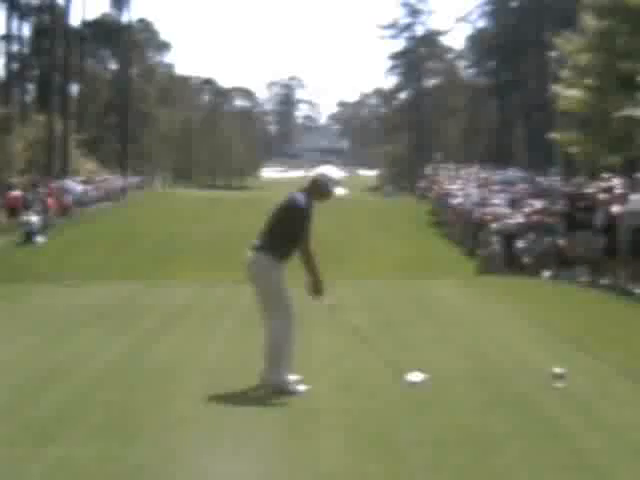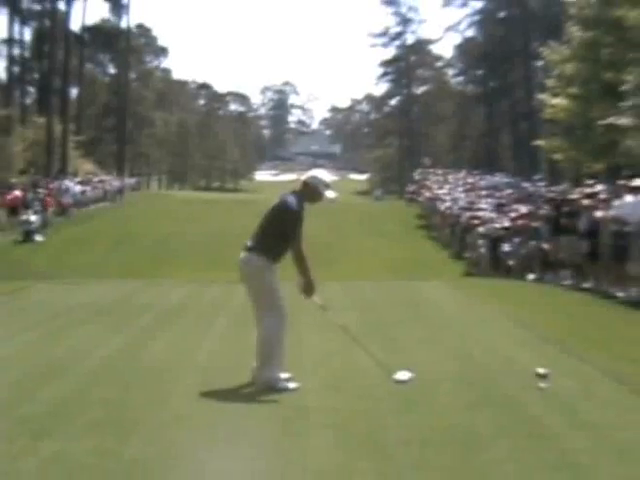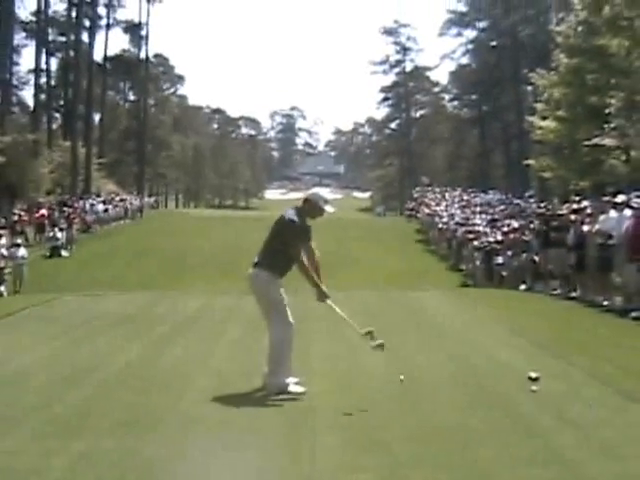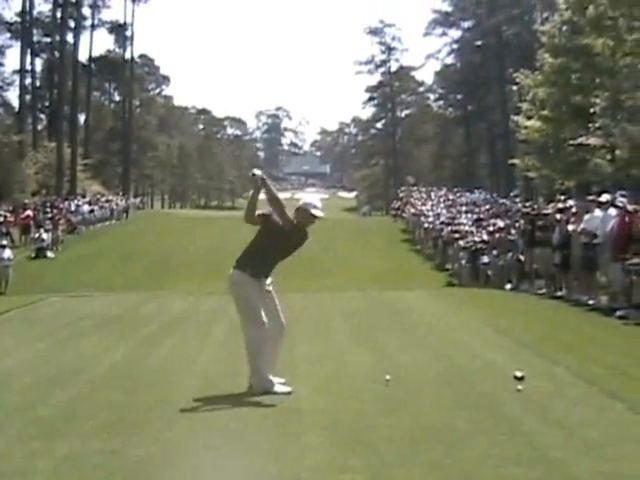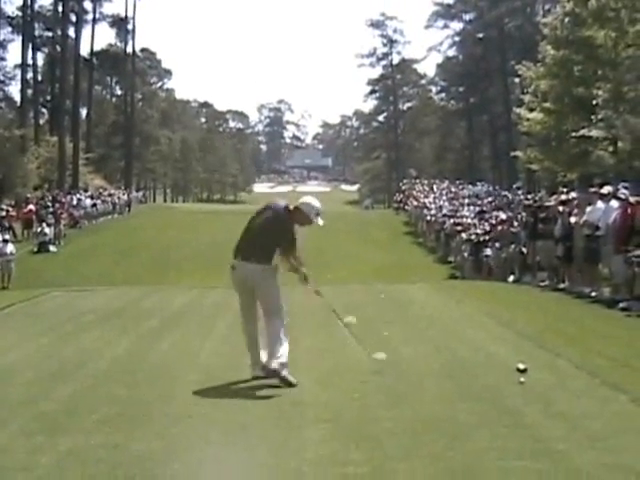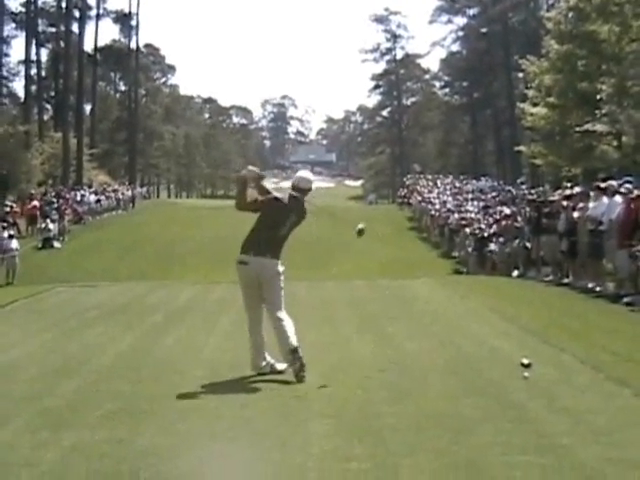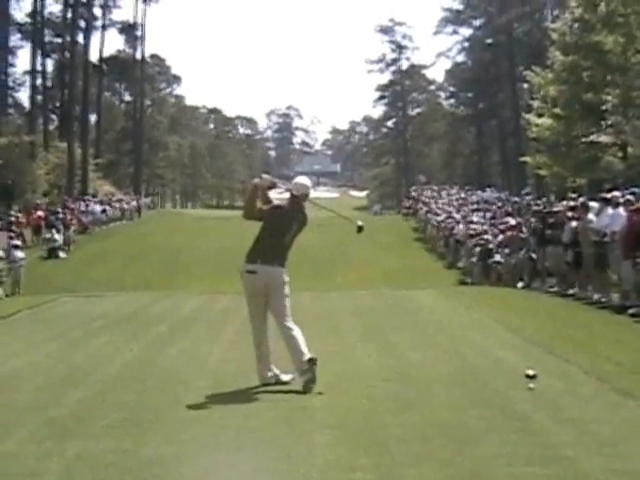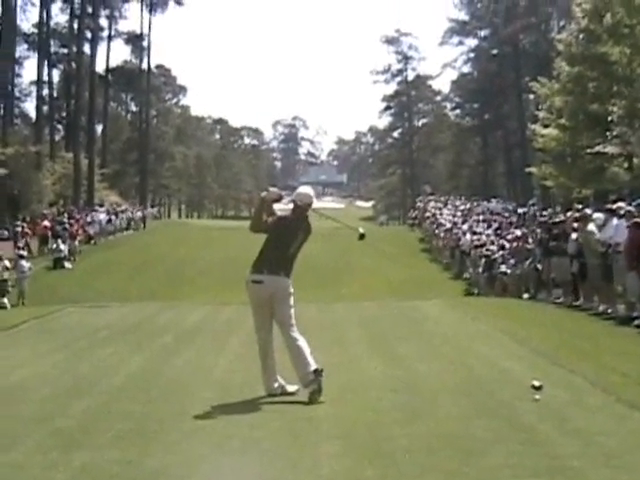
dt=0.4s
person 1, frame 1
left shoulder: (300, 201)
right shoulder: (301, 206)
left elbow: (303, 246)
right elbow: (304, 248)
left wrist: (313, 278)
right wrist: (316, 279)
left hip: (265, 261)
right hip: (266, 262)
left knee: (277, 317)
right knee: (282, 317)
left ankle: (273, 373)
right ankle: (277, 379)
person 1, frame 2
left shoulder: (291, 203)
right shoulder: (292, 208)
left elbow: (295, 247)
right elbow: (296, 249)
left wrist: (305, 278)
right wrist: (308, 280)
left hip: (257, 261)
right hip: (258, 263)
left knee: (268, 316)
right knee: (274, 316)
left ankle: (264, 370)
right ankle: (268, 376)
person 1, frame 3
left shoulder: (304, 226)
right shoulder: (290, 220)
left elbow: (312, 255)
right elbow: (299, 259)
left wrist: (320, 283)
right wrist: (318, 286)
left hip: (272, 277)
right hip: (264, 276)
left knee: (282, 325)
right knee: (283, 325)
left ankle: (275, 375)
right ankle: (277, 382)
person 1, frame 4
left shoulder: (301, 234)
right shoulder: (272, 217)
left elbow: (284, 219)
right elbow: (249, 218)
left wrist: (266, 186)
right wrist: (256, 190)
left hip: (261, 281)
right hip: (242, 278)
left knee: (276, 327)
right knee: (258, 326)
left ankle: (264, 374)
right ankle: (261, 381)
person 1, frame 5
left shoulder: (276, 207)
right shoulder: (286, 229)
right elbow: (289, 261)
left wrist: (300, 268)
right wrist: (301, 272)
left hip: (238, 267)
right hip: (261, 270)
left knee: (249, 318)
right knee: (275, 317)
left ankle: (259, 365)
right ankle: (277, 365)
person 1, frame 6
left shoulder: (276, 202)
right shoulder: (301, 211)
left elbow: (241, 205)
left wrist: (244, 180)
right wrist: (255, 181)
left hip: (247, 261)
right hip: (270, 264)
left knee: (254, 315)
right knee: (277, 312)
left ankle: (262, 362)
right ankle: (292, 350)
person 1, frame 7
left shoulder: (279, 210)
right shoulder: (302, 217)
left elbow: (248, 213)
left wrist: (256, 187)
right wrist: (263, 191)
left hip: (254, 270)
right hip: (276, 272)
left knee: (258, 325)
right knee: (285, 321)
left ankle: (267, 373)
right ankle: (305, 363)
person 1, frame 8
left shoulder: (284, 221)
right shoulder: (306, 227)
left elbow: (255, 227)
left wrist: (264, 200)
right wrist: (268, 204)
left hip: (259, 280)
right hip: (281, 282)
left knee: (264, 335)
right knee: (290, 332)
left ankle: (273, 384)
right ankle: (311, 374)
